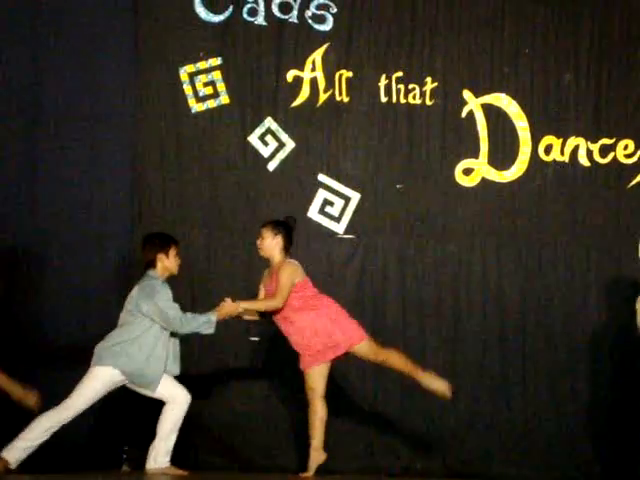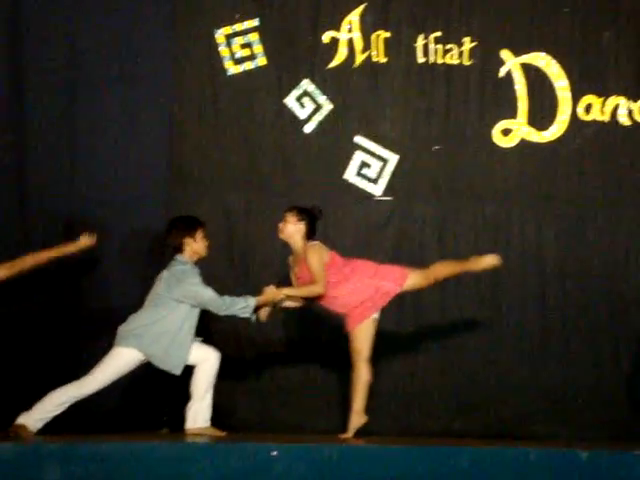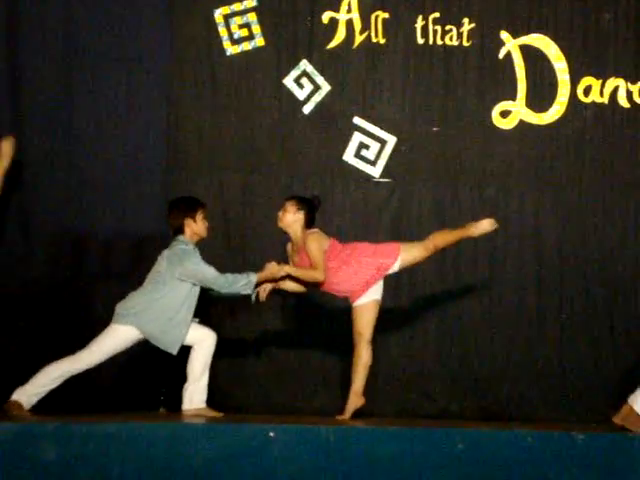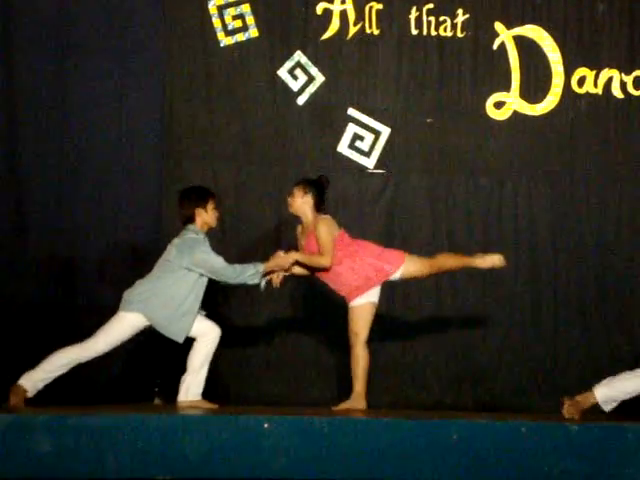
dt=0.4s
person 1, frame 1
left shoulder: (155, 288)
right shoulder: (152, 290)
left elbow: (174, 325)
right elbow: (180, 323)
left wrist: (214, 315)
right wrist: (216, 315)
left hip: (137, 366)
right hip: (113, 362)
left knee: (180, 396)
right knee: (67, 410)
left ankle: (158, 461)
person 1, frame 2
left shoulder: (185, 272)
right shoulder: (181, 276)
left elbow: (211, 305)
right elbow: (218, 304)
left wrist: (255, 305)
right wrist: (260, 300)
left hip: (160, 343)
right hip: (137, 341)
left knee: (210, 356)
right knee: (88, 385)
left ankle: (197, 422)
right ankle: (25, 422)
person 1, frame 3
left shoulder: (185, 252)
right shoulder: (183, 256)
left elbow: (214, 283)
right elbow: (220, 282)
left wrist: (257, 282)
right wrist: (261, 276)
left hip: (159, 321)
right hip: (135, 319)
left knee: (206, 337)
right knee: (82, 360)
left ankle: (193, 403)
right ankle: (20, 400)
person 1, frame 4
left shoulder: (195, 241)
right shoulder: (192, 244)
left elbow: (220, 270)
right elbow: (226, 271)
left wrist: (263, 271)
right wrist: (267, 266)
left hip: (165, 307)
right hip: (141, 305)
left knee: (211, 331)
right knee: (91, 349)
left ankle: (189, 395)
right ankle: (26, 385)
person 2, frame 1
left shoulder: (289, 268)
right shoulder: (268, 273)
left elbow: (278, 303)
right elbow: (256, 311)
left wrist: (242, 303)
right wrist: (239, 309)
left hip: (328, 322)
right hip: (311, 340)
left knee: (377, 353)
right knee: (314, 394)
left ankle: (421, 374)
right ankle: (315, 453)
person 2, frame 2
left shoulder: (312, 251)
right shoulder: (293, 261)
left elbow: (319, 288)
right elbow: (301, 297)
left wrist: (284, 290)
right wrist: (275, 301)
left hip: (372, 283)
right hip: (357, 305)
left knee: (427, 277)
right knee: (359, 357)
left ankle: (472, 263)
right ankle: (356, 415)
person 2, frame 3
left shoulder: (312, 238)
right shoulder: (291, 247)
left elbow: (320, 275)
right elbow: (303, 283)
left wrist: (287, 269)
right wrist: (274, 283)
left hip: (371, 262)
right hip: (359, 286)
left knee: (425, 246)
right knee: (361, 339)
left ankle: (468, 231)
right ankle: (354, 397)
person 2, frame 4
left shoulder: (322, 224)
right shoulder: (301, 231)
left elbow: (326, 260)
right elbow: (310, 265)
left wrist: (296, 256)
right wrist: (286, 268)
left hip: (372, 263)
right hip: (358, 285)
left knee: (432, 265)
right knee: (357, 338)
left ankle: (476, 262)
right ankle: (358, 398)
